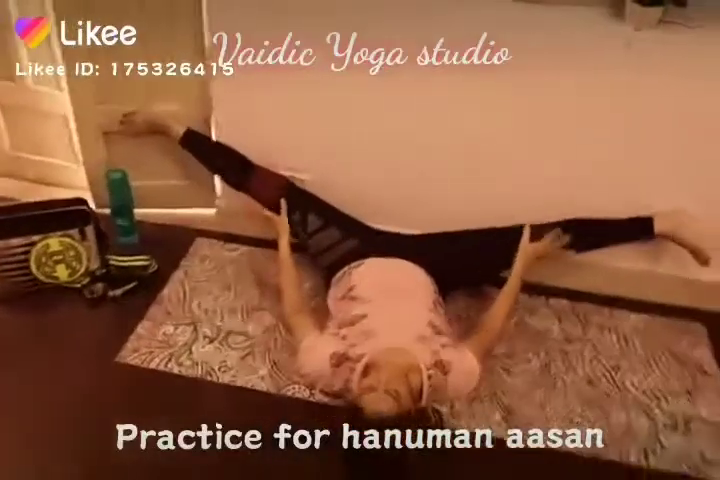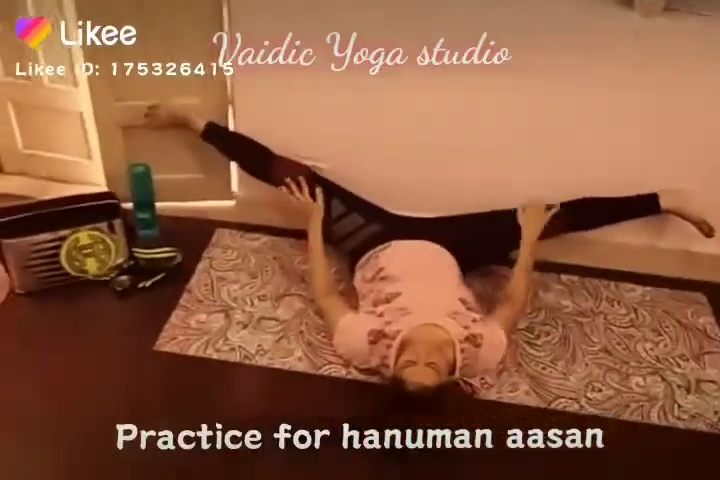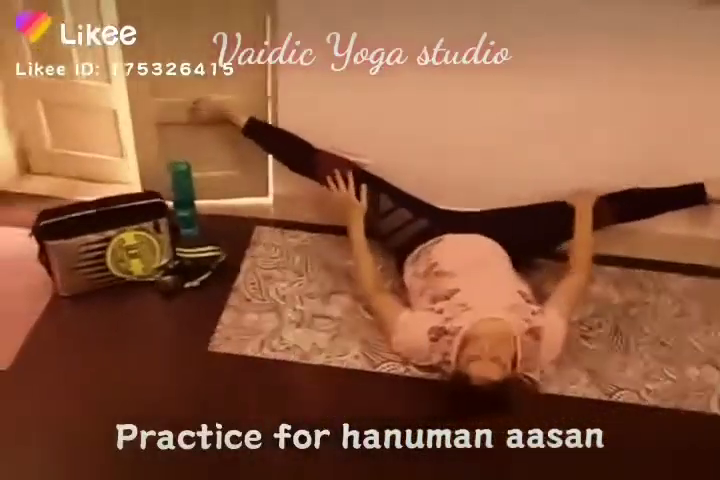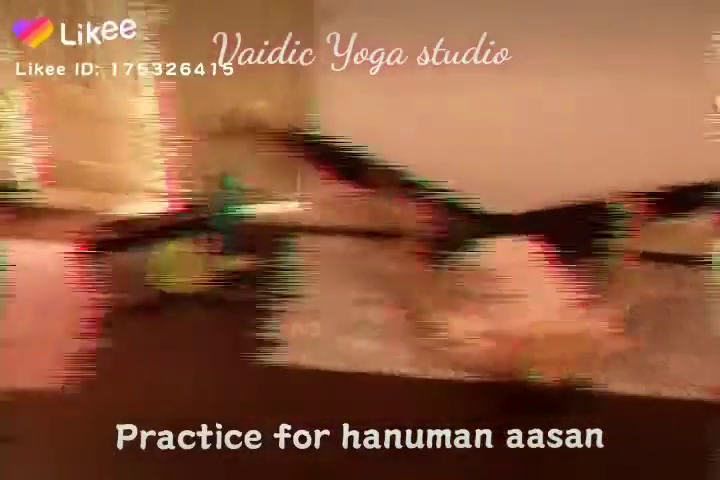
dt=0.4s
person 1, frame 1
left shoulder: (326, 366)
right shoulder: (451, 378)
left elbow: (295, 312)
right elbow: (488, 333)
left wrist: (283, 241)
right wrist: (523, 267)
left hip: (358, 262)
right hip: (420, 269)
left knee: (273, 190)
right knee: (534, 238)
person 1, frame 2
left shoulder: (362, 344)
right shoulder: (482, 352)
left elbow: (325, 295)
right elbow: (516, 299)
left wrist: (314, 226)
right wrist: (531, 234)
left hip: (381, 246)
right hip: (440, 248)
left knee: (293, 176)
right knee: (545, 220)
person 1, frame 3
left shoulder: (423, 343)
right shoulder: (544, 343)
left elbow: (373, 292)
right elbow: (578, 277)
left wrist: (354, 220)
right wrist: (585, 214)
left hip: (429, 245)
right hip: (491, 243)
left knee: (340, 174)
person 1, frame 4
left shoulder: (478, 349)
right shoulder: (596, 343)
left elbow: (423, 299)
right elbow: (624, 300)
left wrist: (413, 243)
right wrist: (630, 235)
left hip: (474, 249)
right hip: (532, 246)
left knee: (394, 187)
